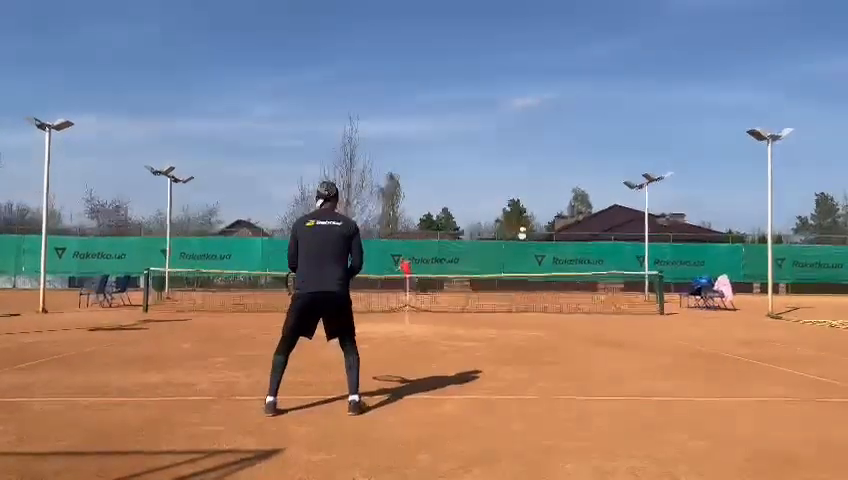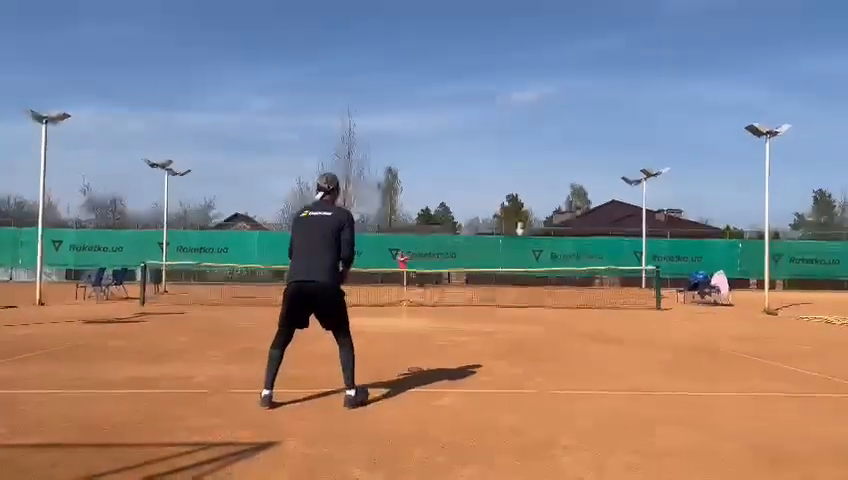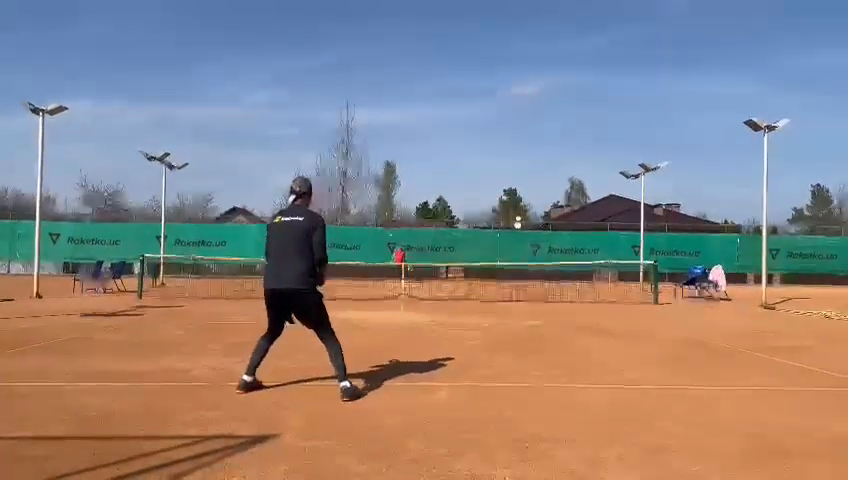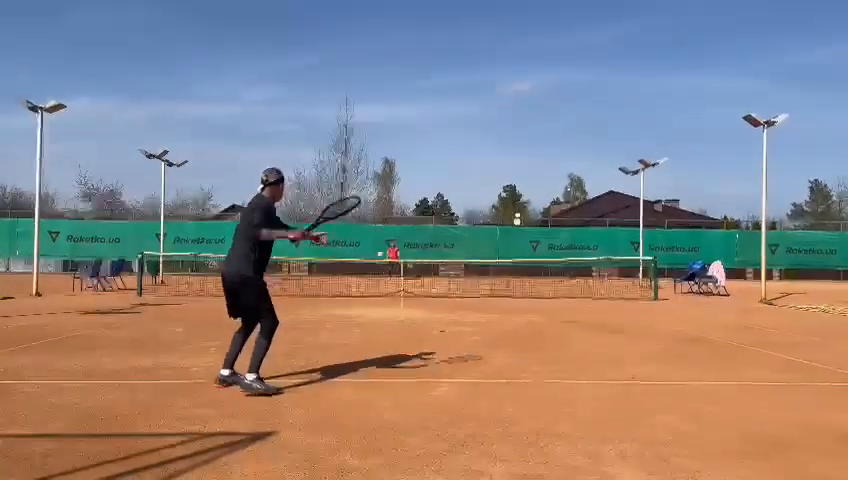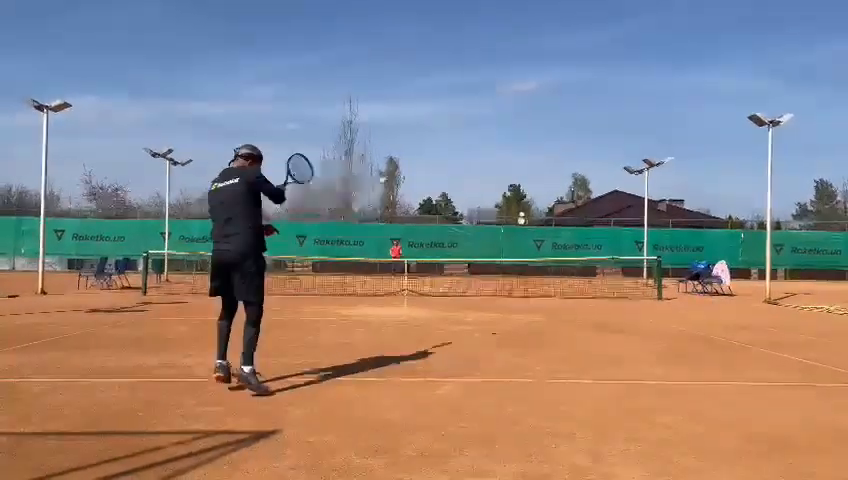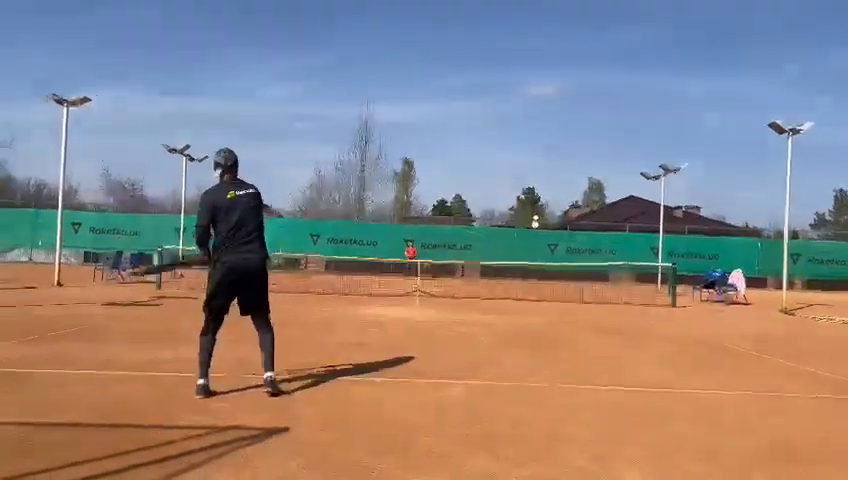
dt=0.5s
person 1, frame 1
left shoulder: (301, 223)
right shoulder: (349, 225)
left elbow: (292, 262)
right elbow: (357, 264)
left hip: (305, 293)
right hip: (337, 294)
left knee: (285, 345)
right knee: (349, 346)
left ankle: (271, 400)
right ankle: (354, 399)
person 1, frame 2
left shoulder: (301, 214)
right shoulder: (343, 215)
left elbow: (292, 252)
right elbow: (347, 253)
right wrist: (343, 273)
left hip: (296, 283)
right hip: (325, 284)
left knee: (282, 337)
right knee: (343, 337)
left ankle: (267, 393)
right ankle: (351, 393)
person 1, frame 3
left shoulder: (275, 219)
right shoulder: (314, 219)
left elbow: (269, 255)
right elbow: (320, 257)
right wrist: (320, 275)
left hip: (272, 286)
right hip: (301, 286)
left knee: (273, 330)
right knee: (327, 334)
left ankle: (248, 378)
right ankle: (345, 385)
person 1, frame 4
left shoulder: (263, 206)
right shoulder: (261, 206)
left elbow: (280, 228)
right elbow: (259, 233)
left wrist: (307, 235)
right wrist: (289, 234)
left hip: (234, 274)
right hip: (244, 274)
left knee: (248, 323)
right knee: (269, 323)
left ankle: (226, 373)
right ankle: (251, 378)
person 1, frame 5
left shoulder: (215, 184)
right shoulder: (251, 177)
right elbow: (278, 197)
right wrist: (278, 188)
left hip: (221, 253)
right hip: (246, 252)
left knee: (228, 309)
right knee: (253, 311)
left ankle: (222, 363)
right ankle: (247, 371)
person 1, frame 6
left shoulder: (210, 196)
right shoulder: (253, 191)
left elbow: (201, 234)
left wrist: (210, 255)
left hip: (226, 264)
right hip: (255, 264)
left knee: (211, 324)
right knee: (262, 322)
left ankle: (202, 382)
right ankle: (269, 376)
